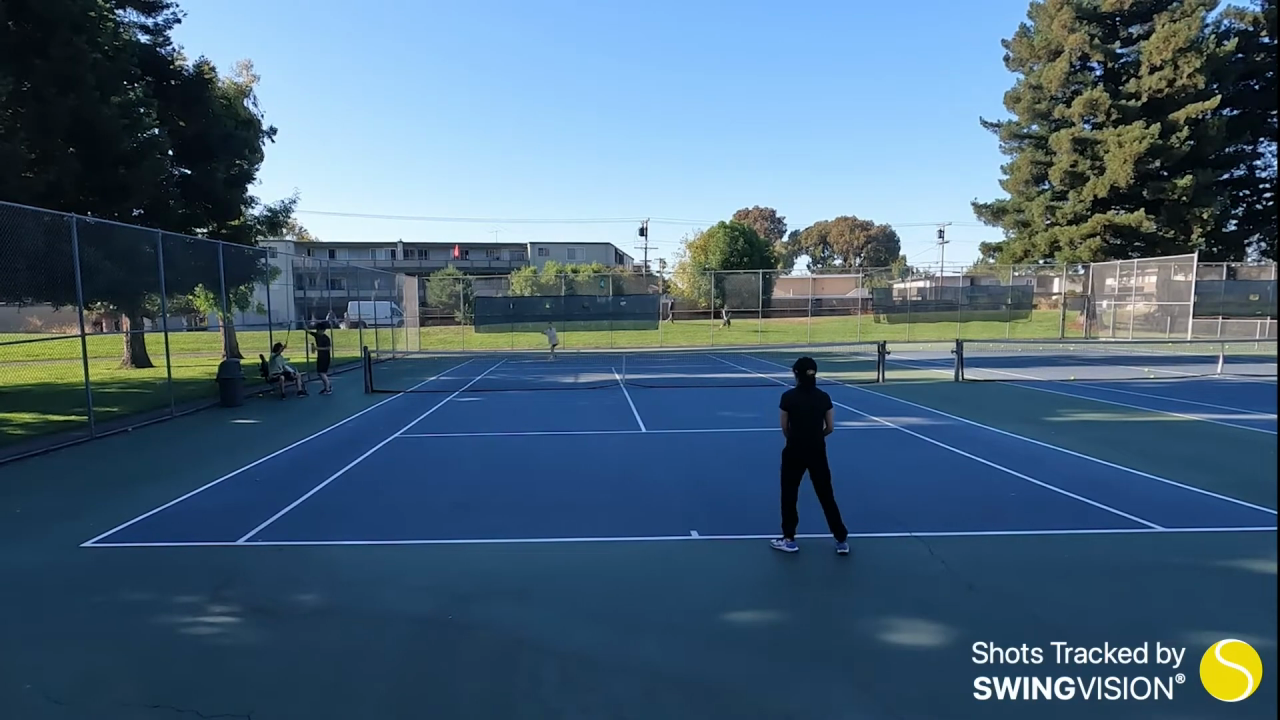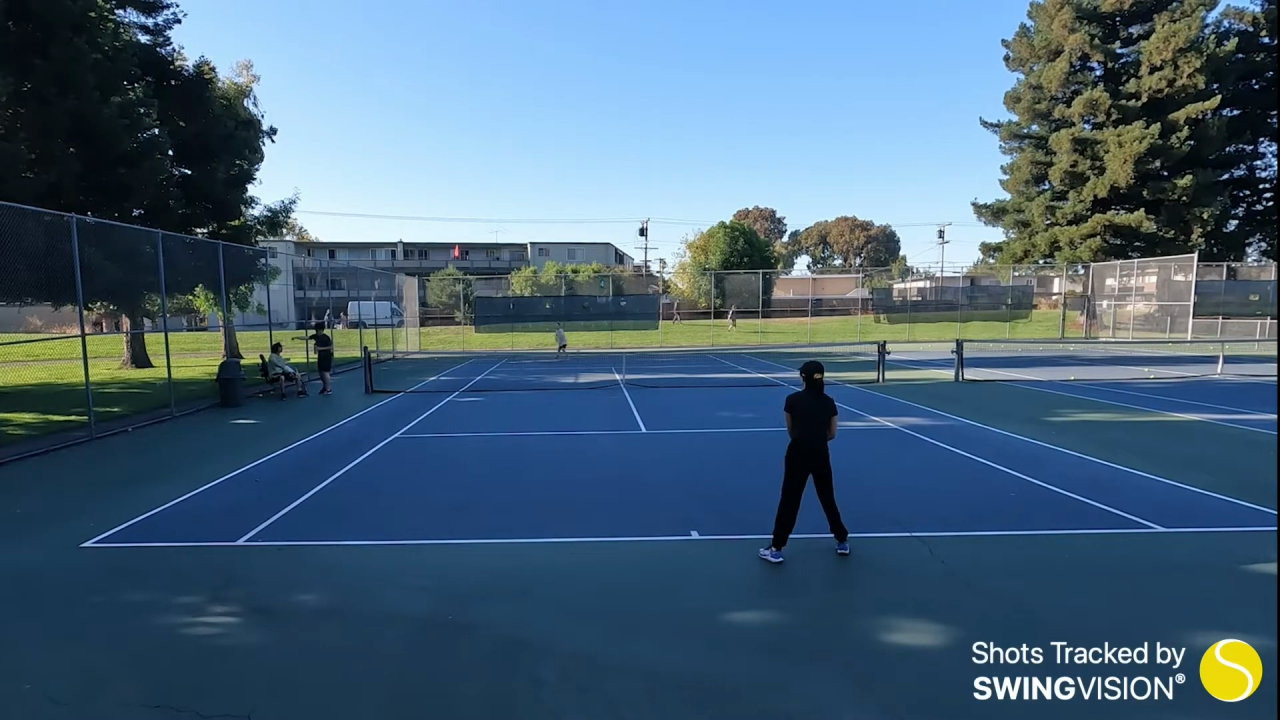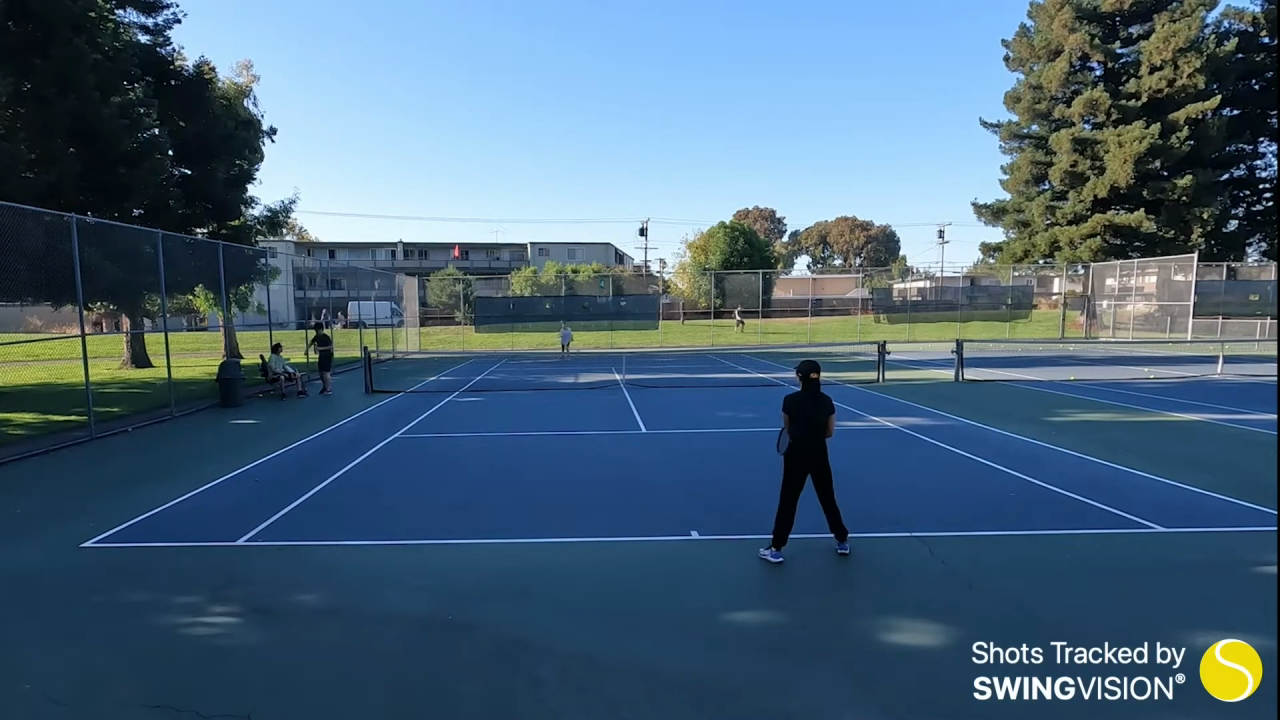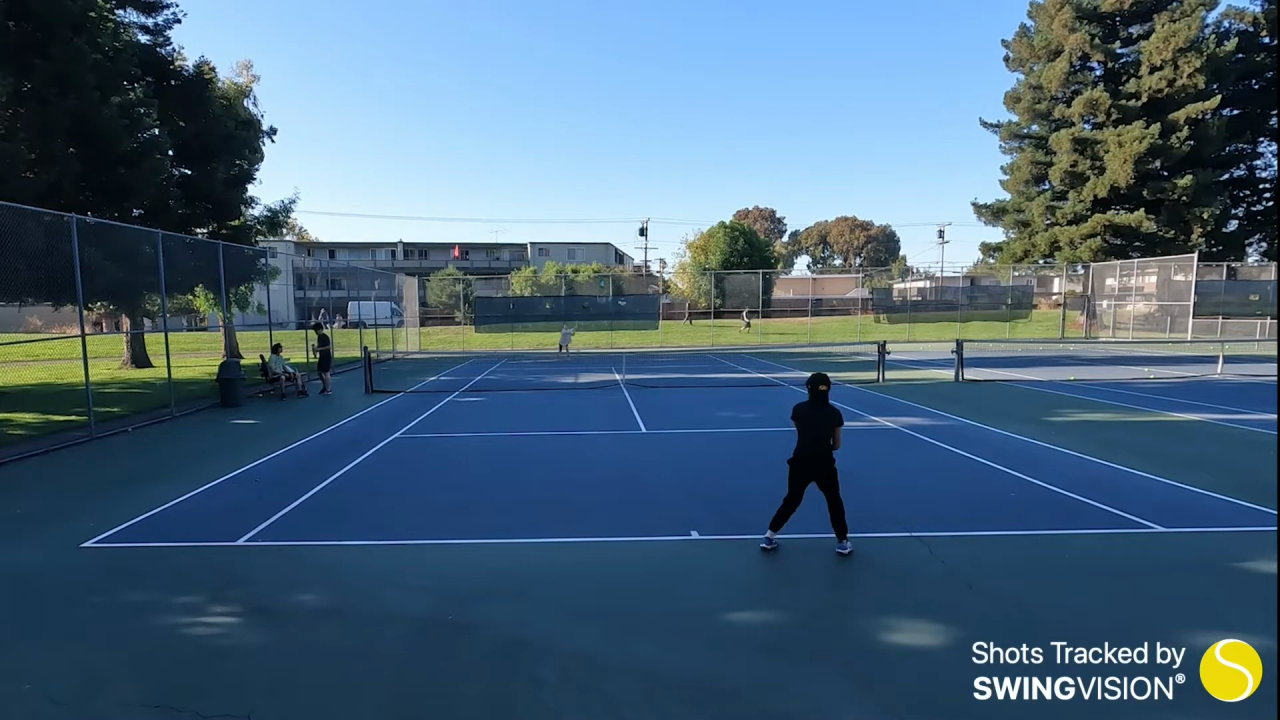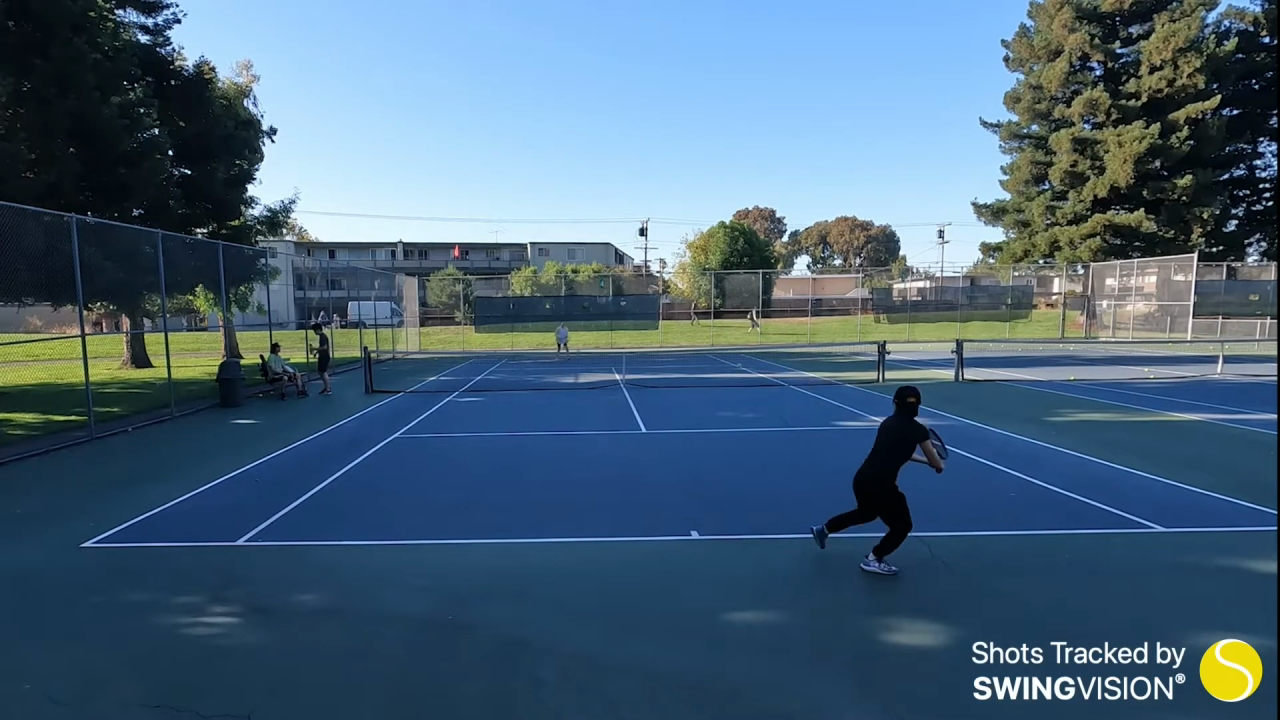
dt=0.4s
person 1, frame 1
left shoulder: (788, 397)
right shoulder: (824, 397)
left elbow: (784, 428)
right elbow: (830, 428)
left hip: (795, 450)
right hip: (818, 451)
left knee: (789, 494)
right knee: (826, 495)
left ankle: (788, 539)
right ankle: (841, 540)
person 1, frame 2
left shoulder: (793, 400)
right shoulder: (829, 403)
left elbow: (790, 431)
right elbow: (832, 434)
left hip: (798, 455)
right hip: (821, 455)
left knee: (789, 502)
right knee: (828, 500)
left ankle: (776, 549)
right ankle: (842, 542)
person 1, frame 3
left shoulder: (790, 400)
right shoulder: (827, 401)
left elbow: (788, 430)
right elbow: (829, 432)
left hip: (797, 455)
right hip: (819, 455)
left knee: (788, 501)
right knee: (828, 499)
left ankle: (776, 549)
right ankle: (842, 541)
person 1, frame 4
left shoulder: (798, 409)
right shoulder: (835, 413)
right elbow: (836, 445)
left hip: (800, 462)
right hip: (824, 464)
left knee: (792, 500)
right knee: (834, 501)
left ankle: (770, 536)
right ankle: (842, 542)
person 1, frame 5
left shoulder: (887, 424)
right shoulder: (918, 430)
right elbow: (936, 464)
left wrist: (922, 459)
right wrist: (937, 465)
left hip: (863, 478)
right hip: (881, 484)
left knee: (867, 513)
right knee: (902, 525)
left ankle: (824, 529)
right ankle: (873, 559)
